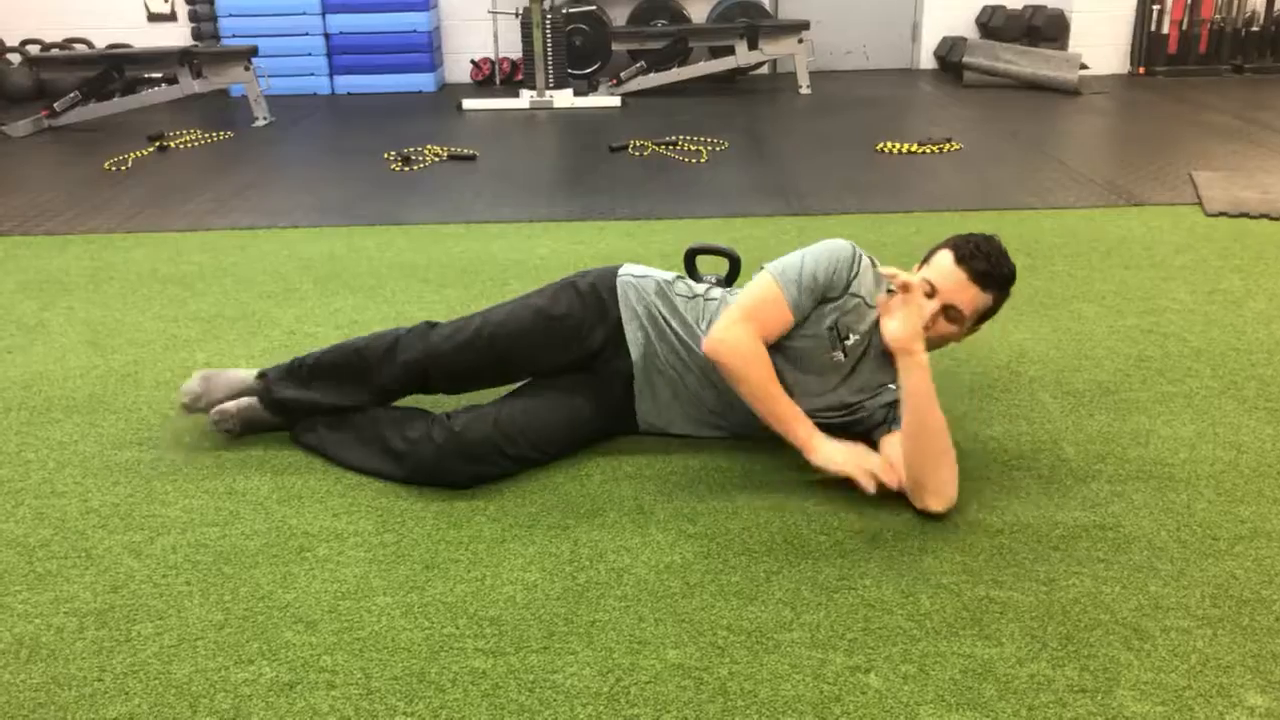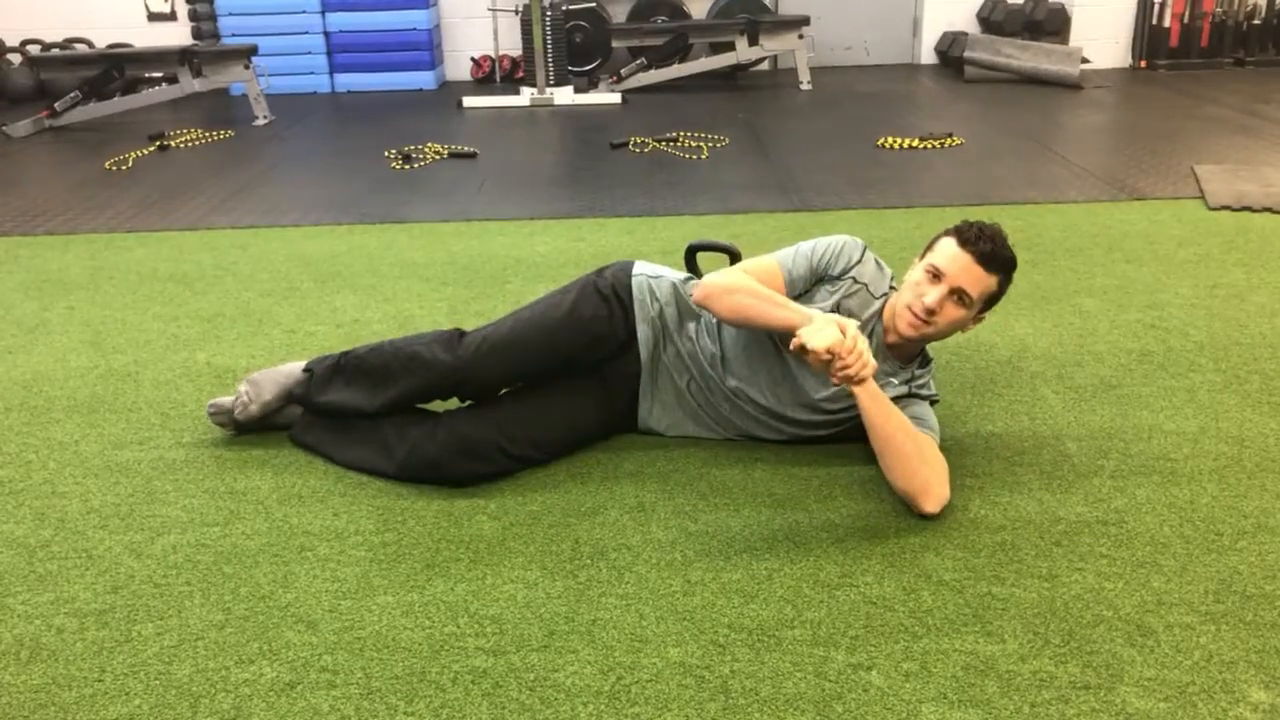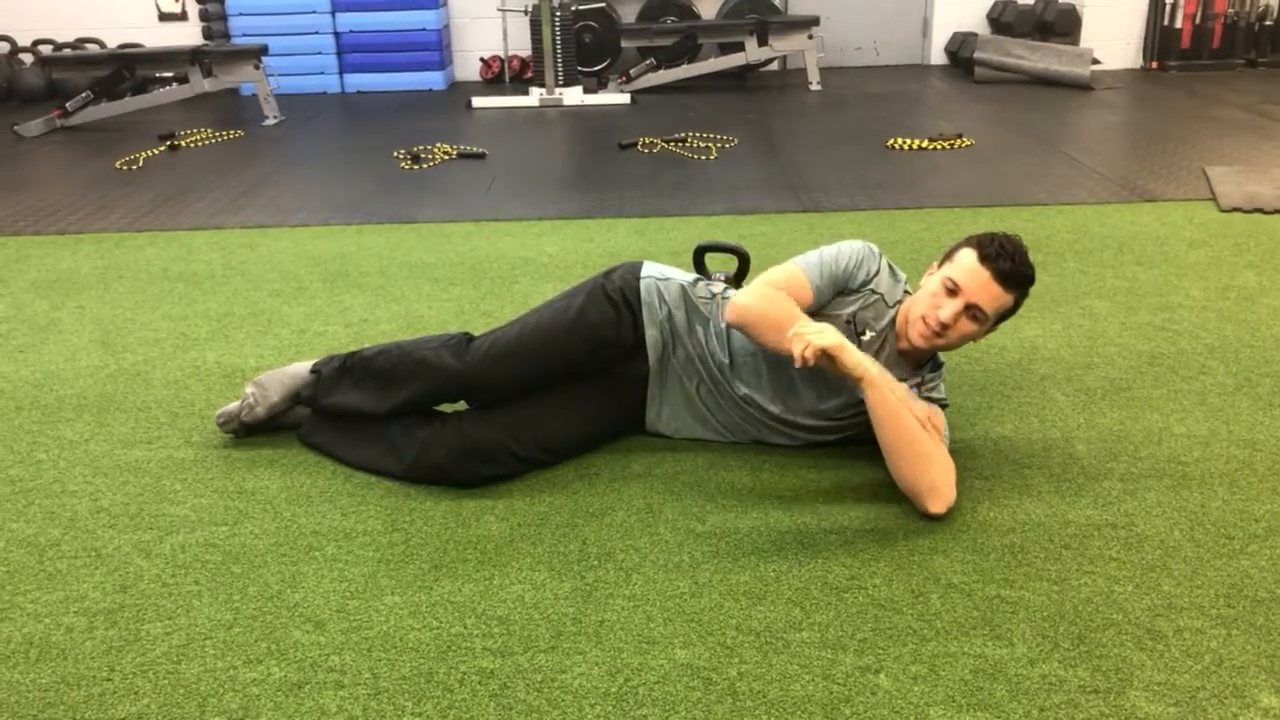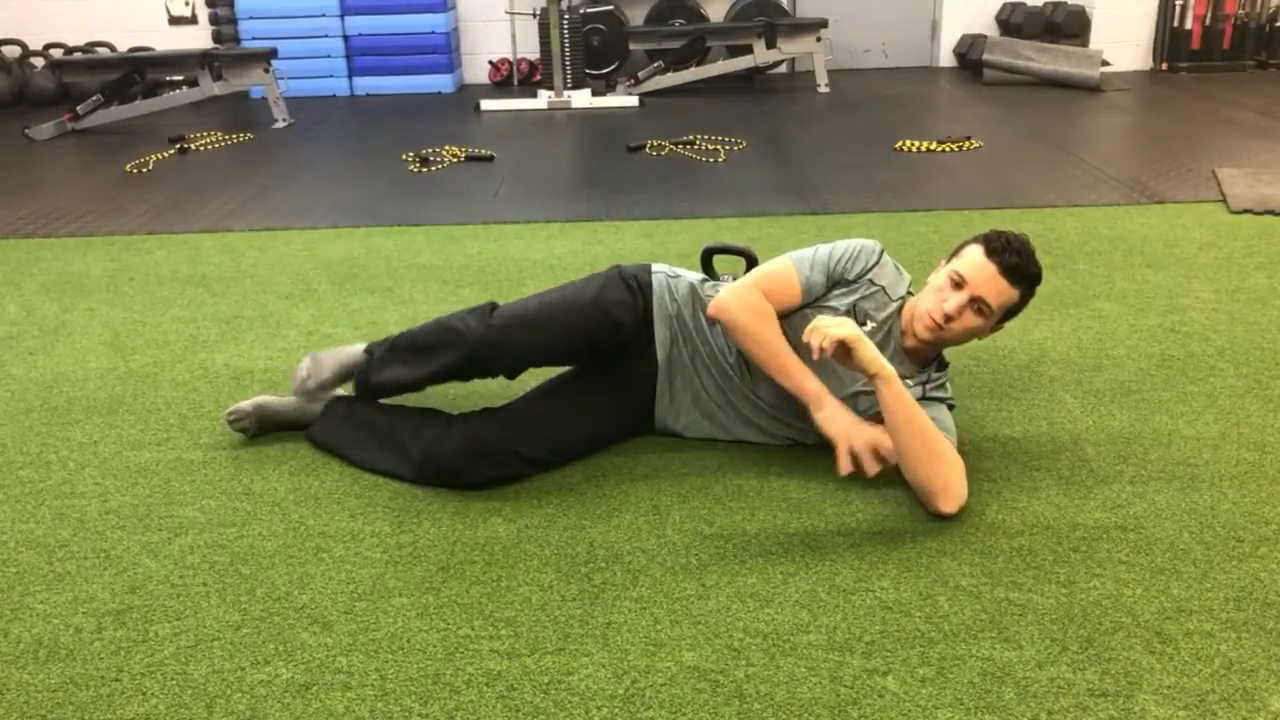
dt=1s
person 1, frame 1
left shoulder: (896, 396)
right shoulder: (845, 265)
left elbow: (935, 495)
right elbow: (725, 338)
left wrist: (912, 354)
right wrist: (813, 440)
left hip: (628, 402)
right hip: (627, 314)
left knee: (456, 452)
right knee: (441, 358)
left ankle: (285, 419)
right ankle: (271, 383)
person 1, frame 2
left shoulder: (908, 393)
right shoulder: (851, 260)
left elbow: (928, 495)
right elbow: (716, 288)
left wrist: (863, 381)
right wrist: (811, 320)
left hip: (638, 403)
right hip: (640, 310)
left knee: (458, 452)
right knee: (469, 361)
left ankle: (299, 422)
right ankle: (305, 381)
person 1, frame 3
left shoulder: (922, 396)
right shoulder: (866, 266)
left elbow: (934, 495)
right elbow: (750, 310)
left wrist: (862, 369)
right wrist: (882, 394)
left hip: (644, 405)
right hip: (649, 313)
left knee: (465, 455)
right knee: (474, 367)
left ankle: (307, 421)
right ankle: (314, 381)
person 1, frame 4
left shoulder: (926, 397)
right shoulder: (867, 263)
left elbow: (946, 497)
right elbow: (735, 301)
left wrist: (871, 364)
right wrist: (822, 401)
left hip: (652, 403)
right hip: (651, 312)
left knee: (473, 454)
right knee: (498, 336)
left ankle: (320, 412)
right ankle: (367, 368)
